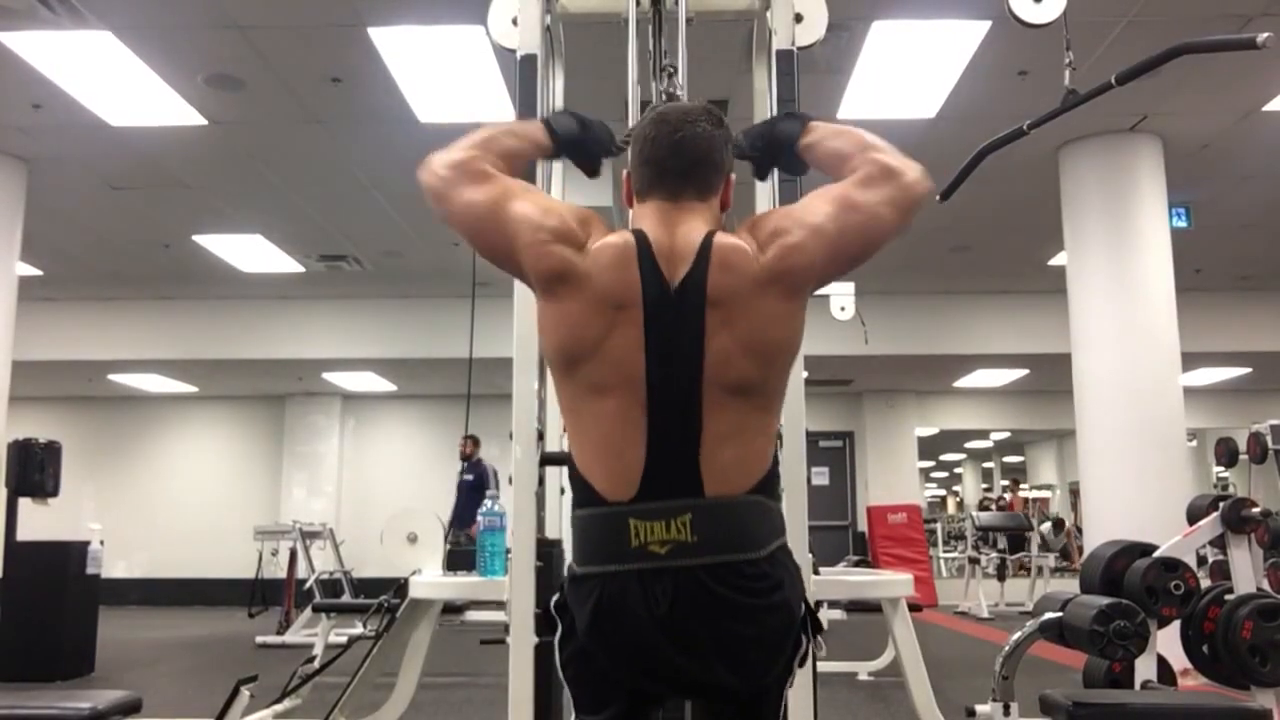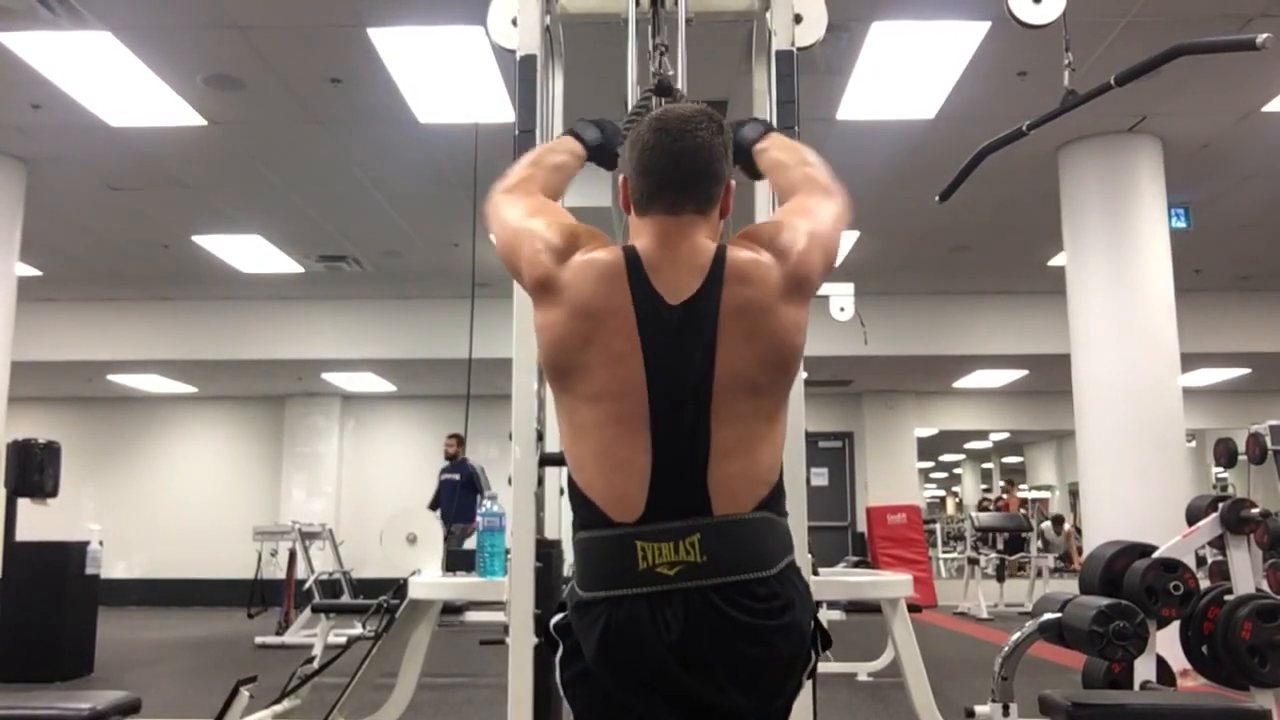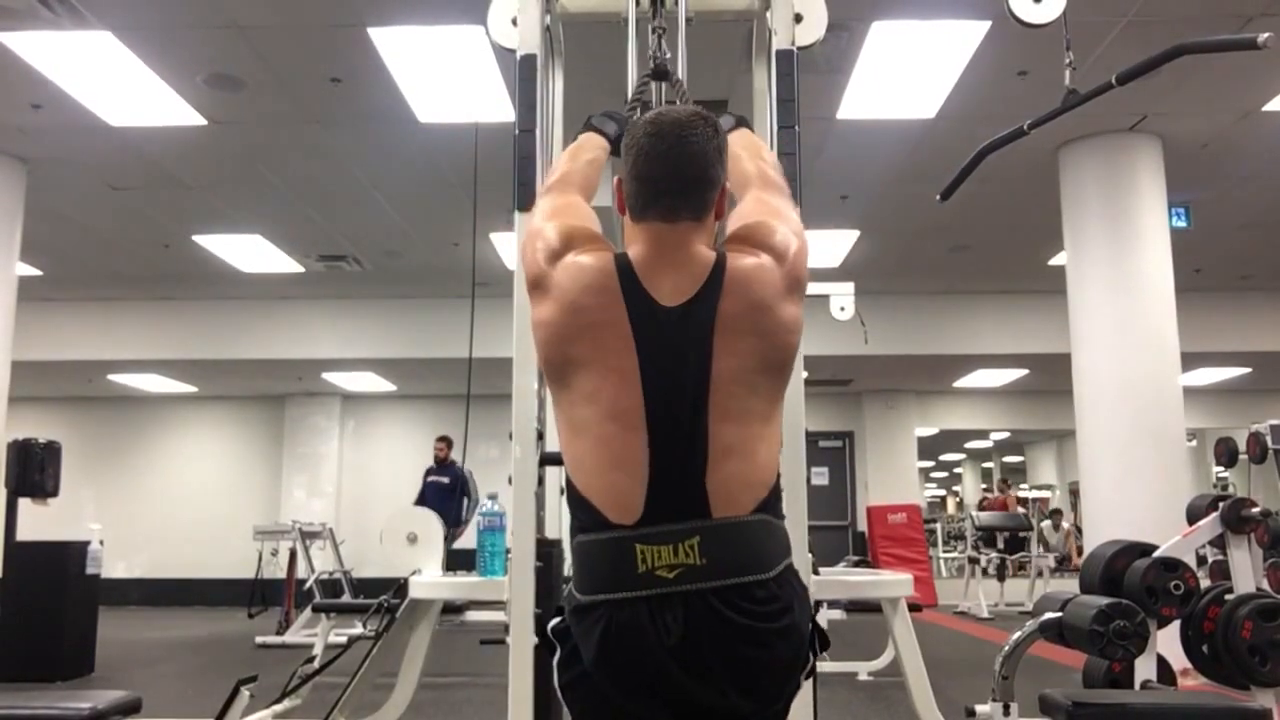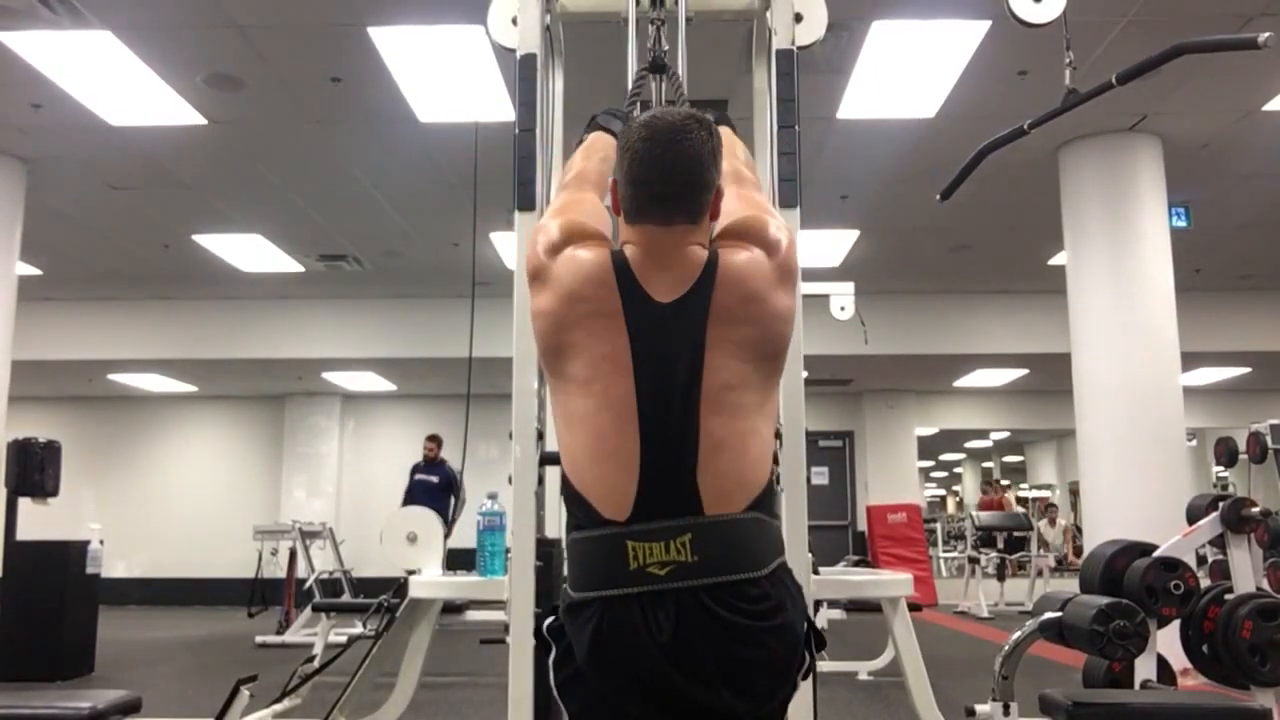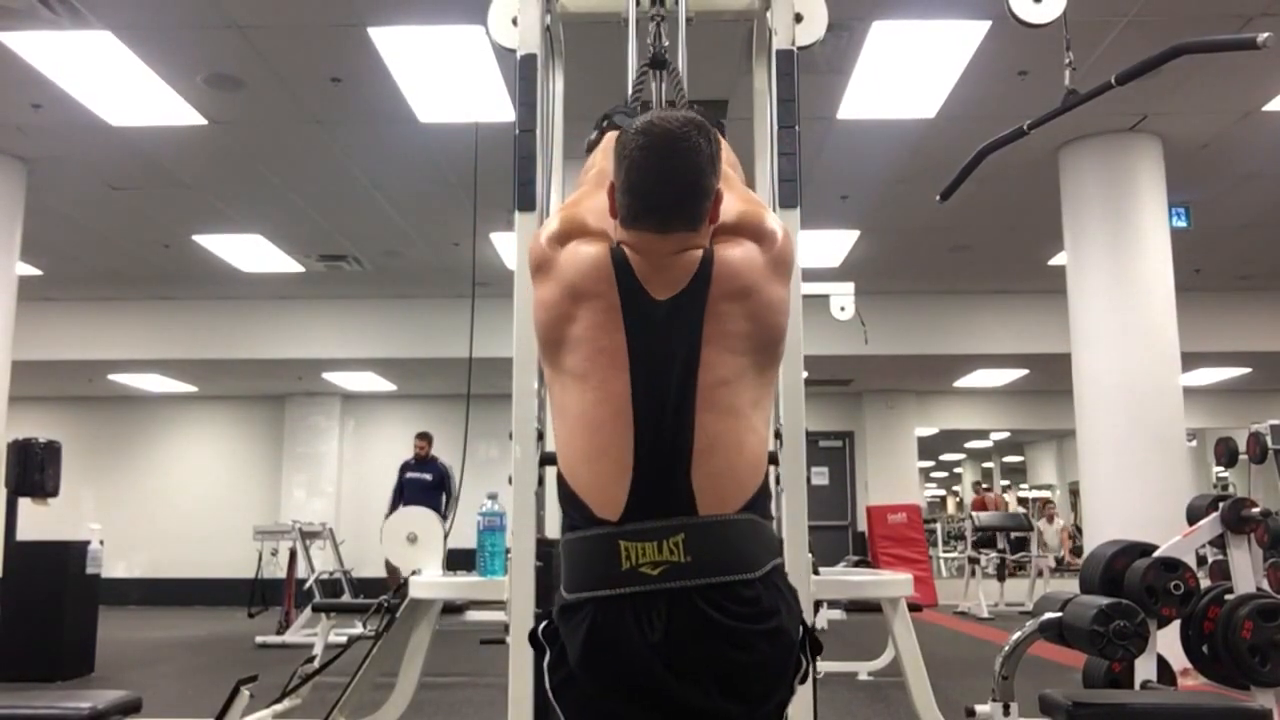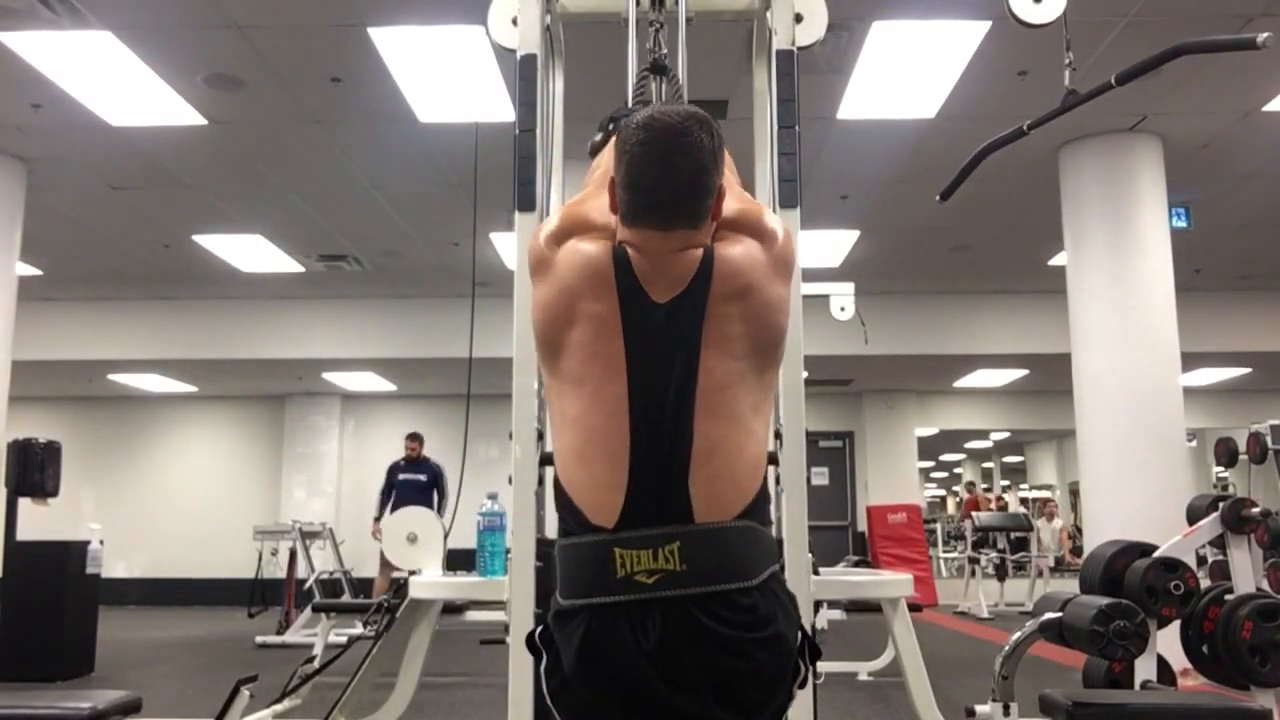
dt=0.2s
person 1, frame 1
left shoulder: (568, 260)
right shoulder: (775, 262)
left elbow: (446, 174)
right elbow: (901, 180)
left wrist: (554, 132)
right wrist: (795, 132)
left hip: (613, 600)
right hip: (747, 593)
person 1, frame 2
left shoulder: (565, 274)
right shoulder: (777, 271)
left elbow: (510, 196)
right elbow: (823, 192)
left wrist: (583, 139)
right wrist: (757, 136)
left hip: (616, 623)
right hip: (754, 614)
person 1, frame 3
left shoulder: (563, 277)
right shoulder: (769, 272)
left elbow: (561, 189)
right elbow: (765, 186)
left wrist: (599, 132)
right wrist: (736, 128)
left hip: (614, 625)
right hip: (752, 617)
person 1, frame 4
left shoulder: (563, 271)
right shoulder: (761, 267)
left elbow: (579, 187)
right elbow: (740, 183)
left wrist: (605, 131)
right wrist: (715, 128)
left hip: (608, 621)
right hip: (747, 614)
person 1, frame 5
left shoulder: (564, 264)
right shoulder: (757, 262)
left elbow: (594, 186)
right elbow: (728, 182)
left wrist: (614, 132)
right wrist: (704, 136)
left hip: (603, 623)
right hip: (741, 614)
person 1, frame 6
left shoulder: (562, 263)
right shoulder: (759, 261)
left elbow: (597, 189)
right elbow: (725, 189)
left wrist: (615, 136)
right wrist: (700, 145)
left hip: (599, 627)
right hip: (740, 619)
